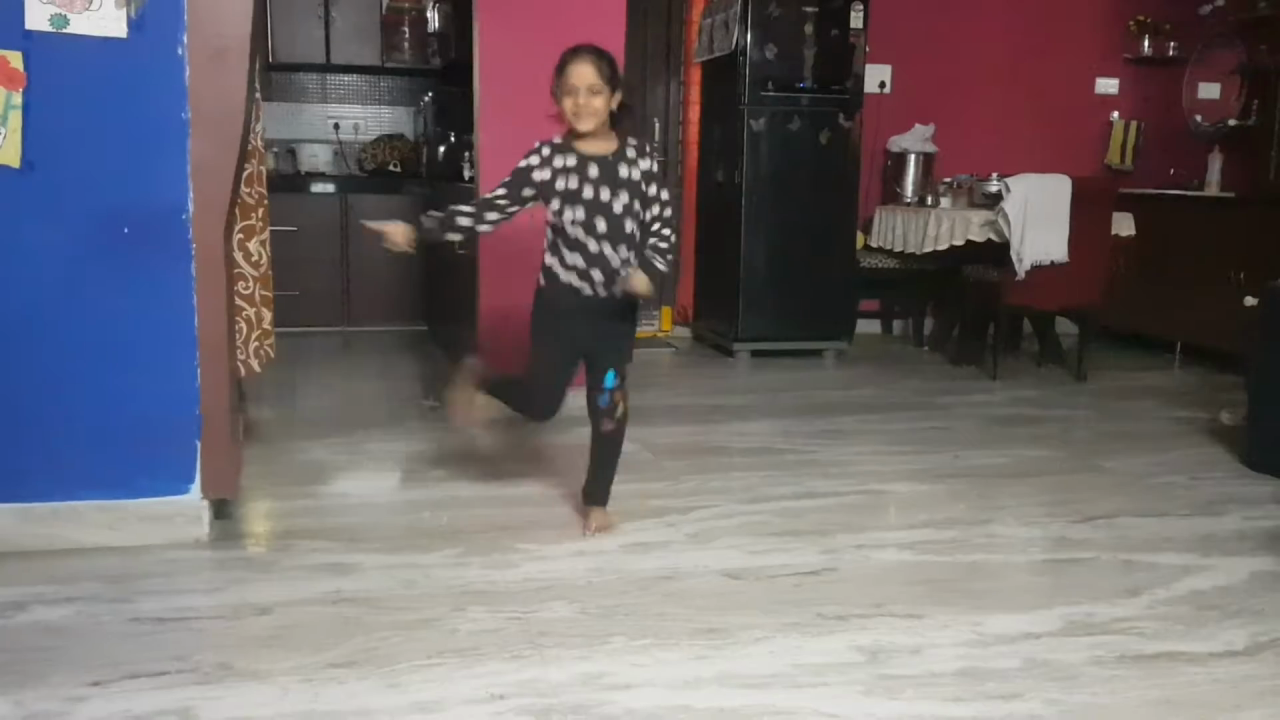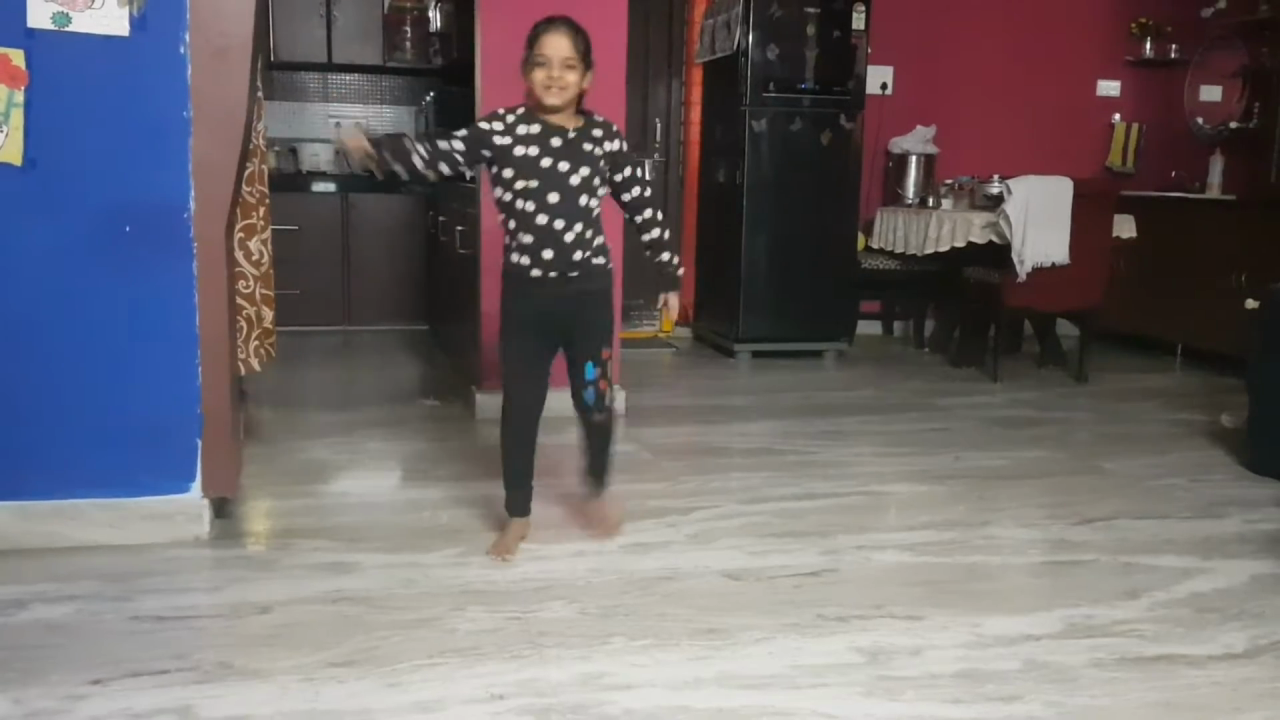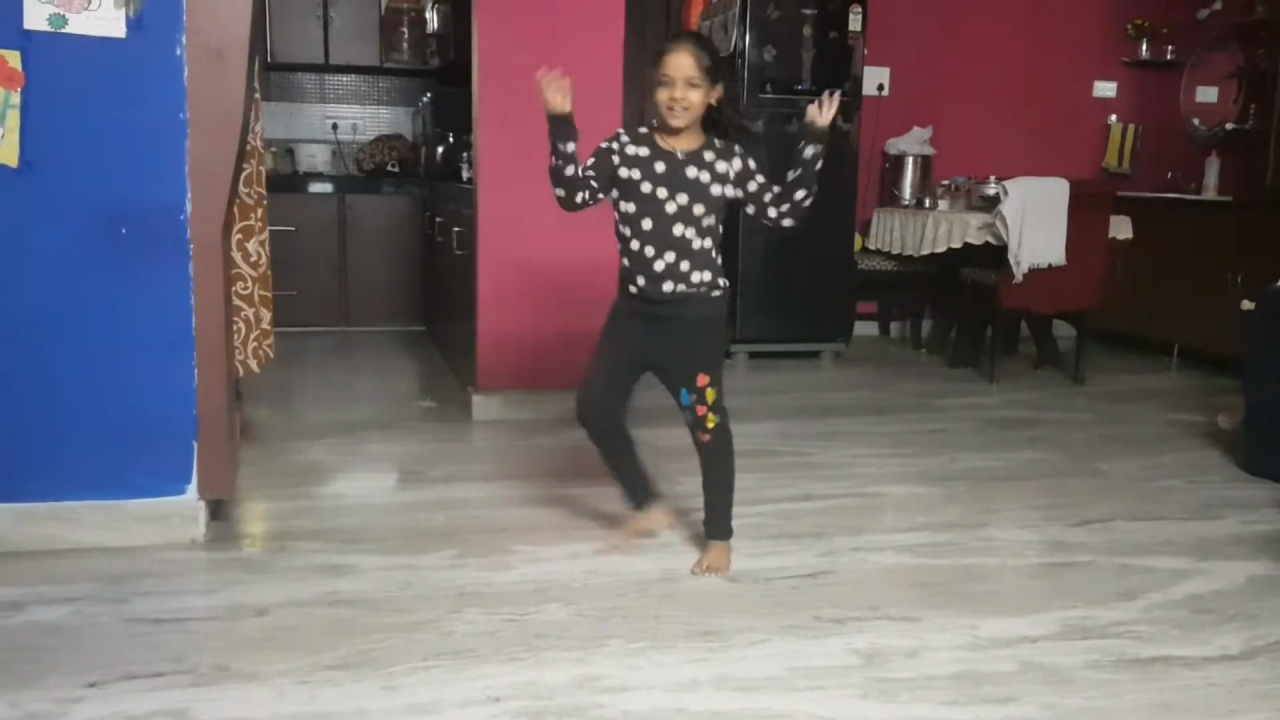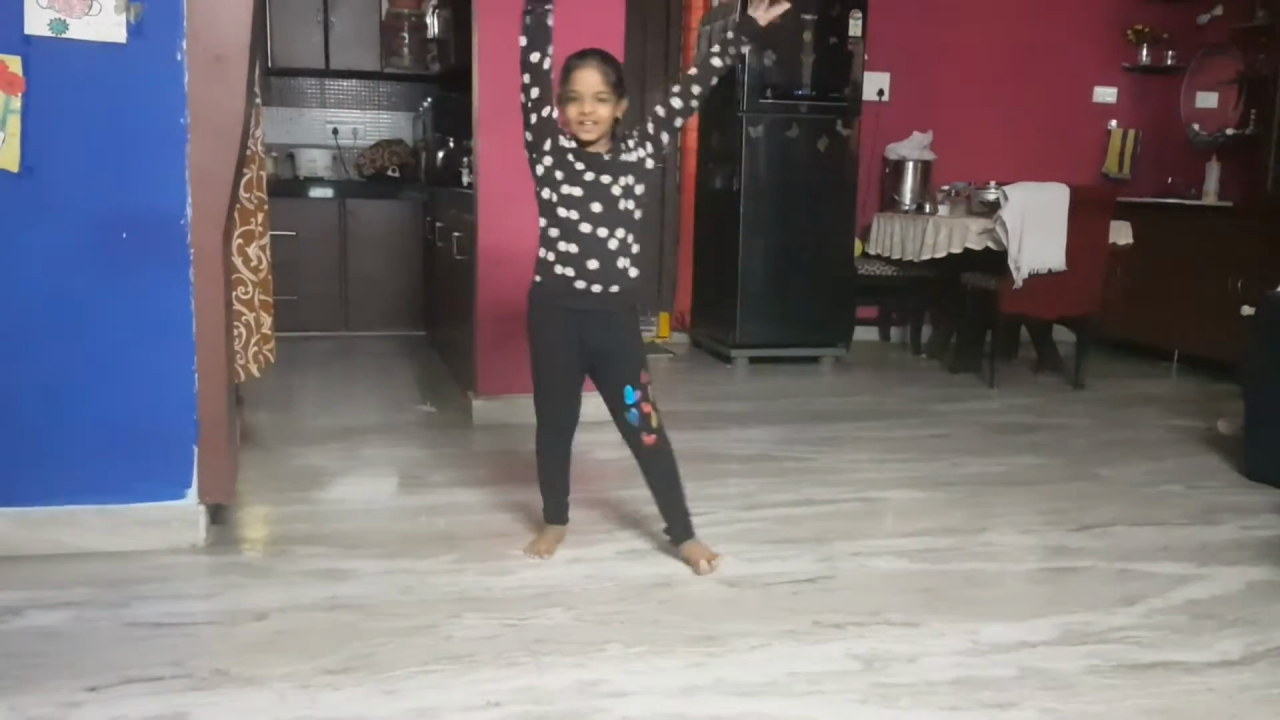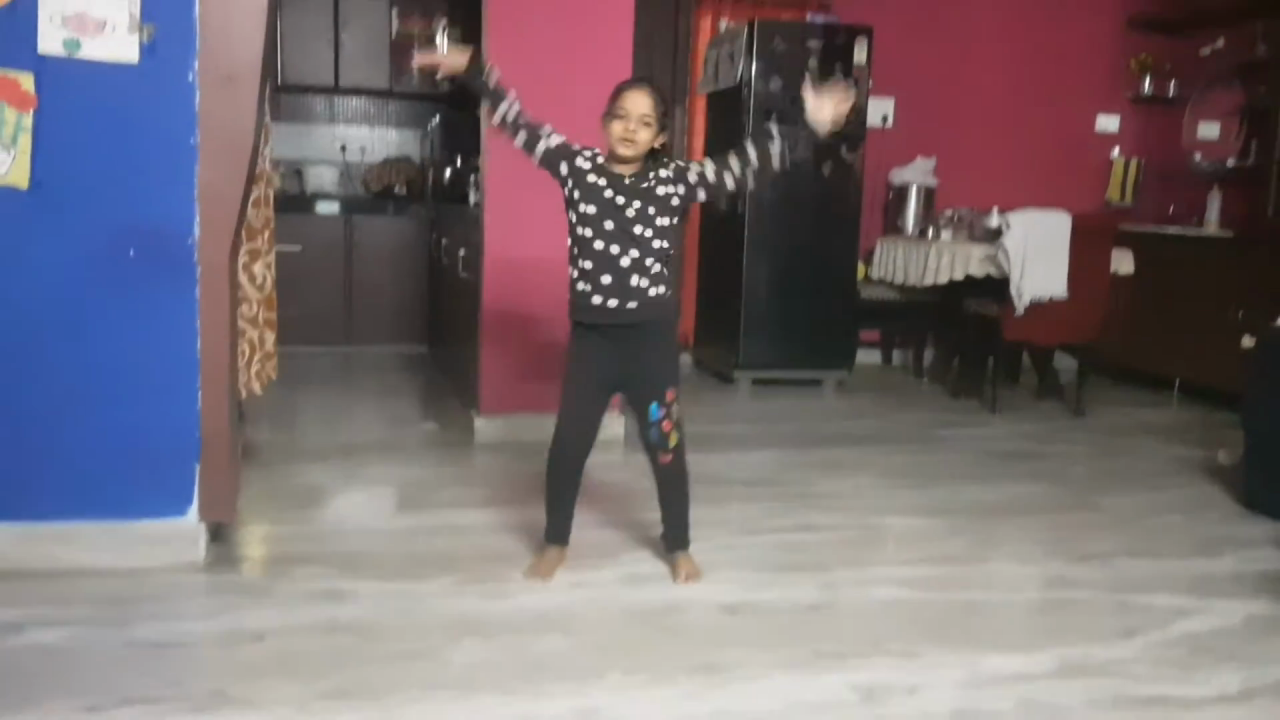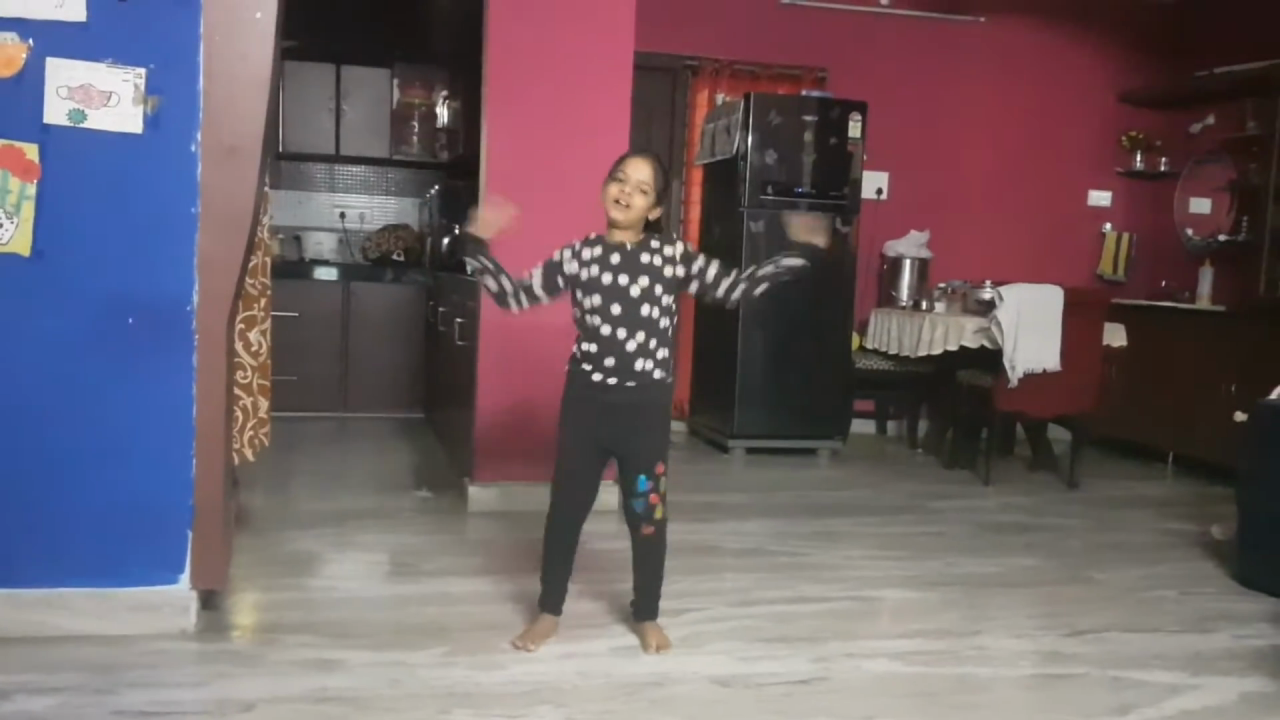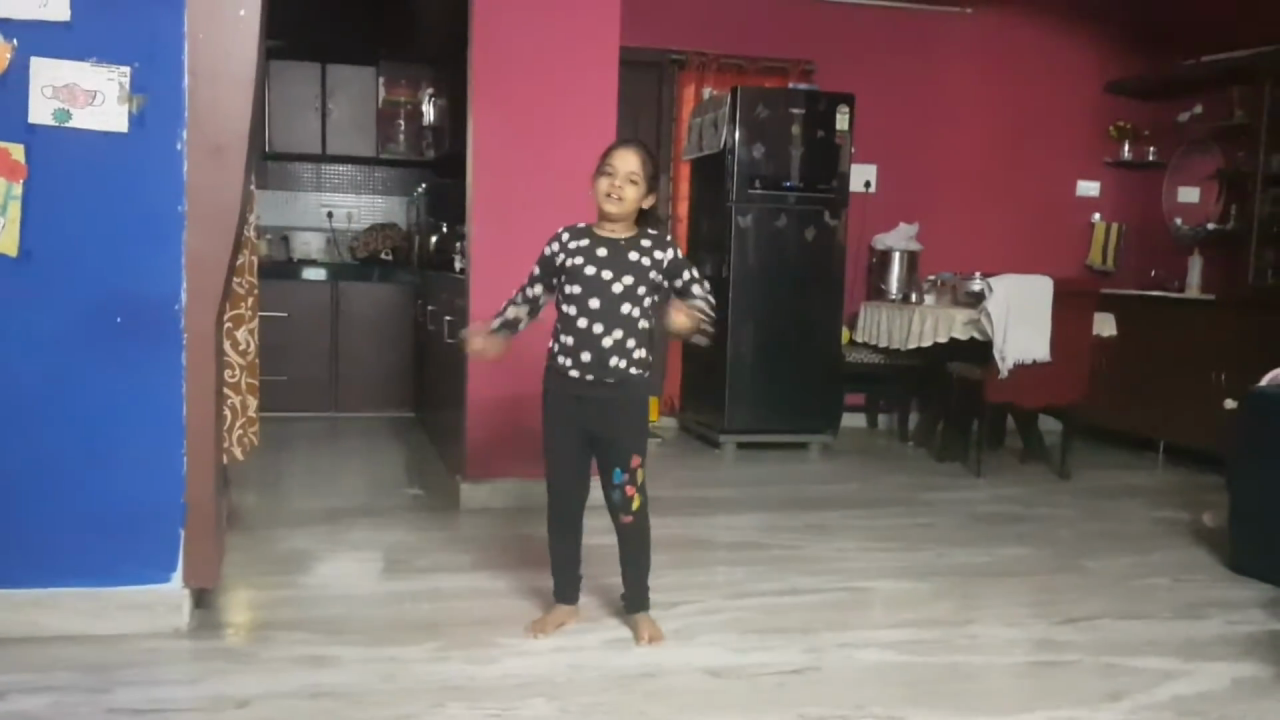
dt=0.7s
person 1, frame 1
left shoulder: (640, 160)
right shoulder: (546, 159)
left elbow: (662, 229)
right elbow: (493, 209)
left wrist: (649, 271)
right wrist: (418, 229)
left hip: (616, 306)
right hip: (561, 299)
left knee: (609, 407)
right knee: (541, 400)
left ankle: (597, 501)
right ankle: (478, 380)
person 1, frame 2
left shoulder: (607, 139)
right shoulder: (499, 131)
left elbow: (642, 207)
right elbow: (434, 157)
left wrist: (670, 275)
right wrist: (378, 149)
left hip: (588, 289)
right hip: (527, 292)
left knee: (594, 401)
right knee: (520, 406)
left ankle: (595, 491)
right ankle: (517, 516)
person 1, frame 3
left shoulder: (727, 162)
right shoulder: (624, 147)
left elbow: (781, 211)
right elbow: (571, 194)
left wrist: (813, 142)
right wrist: (561, 122)
left hip: (694, 315)
right hip: (632, 310)
left knee: (708, 425)
right knee: (594, 407)
left ankle: (719, 536)
right ankle: (648, 507)
person 1, frame 4
left shoulder: (640, 152)
right shoulder: (547, 148)
left elbow: (689, 91)
right elbow: (532, 72)
left hip: (614, 315)
right hip: (554, 311)
left knee: (643, 426)
right knee: (554, 423)
left ankle: (683, 533)
right ankle: (554, 520)
person 1, frame 5
left shoulder: (676, 179)
right shoulder: (579, 163)
left elbow: (747, 164)
right elbow: (518, 124)
left wrist: (806, 120)
right wrist: (472, 67)
left hip: (653, 335)
right hip: (592, 335)
left knee: (666, 444)
right knee: (570, 441)
left ankle: (678, 545)
right ankle: (555, 542)
person 1, frame 6
left shoulder: (672, 255)
right shoulder: (577, 254)
left elbow: (737, 286)
right elbow: (513, 295)
left wrist: (801, 252)
right wrist: (476, 241)
left hip: (645, 405)
right hip: (587, 400)
left knee: (647, 517)
right knee: (565, 509)
left ankle: (647, 615)
right ankle: (549, 610)
person 1, frame 7
left shoulder: (660, 249)
right shoulder: (565, 242)
left elbow: (698, 291)
right elbow: (529, 294)
left wrist: (690, 319)
right wrist: (494, 333)
left hip: (624, 397)
right hip: (566, 394)
left knee: (629, 505)
right knee: (565, 501)
left ankle: (638, 607)
right ankle: (565, 600)
